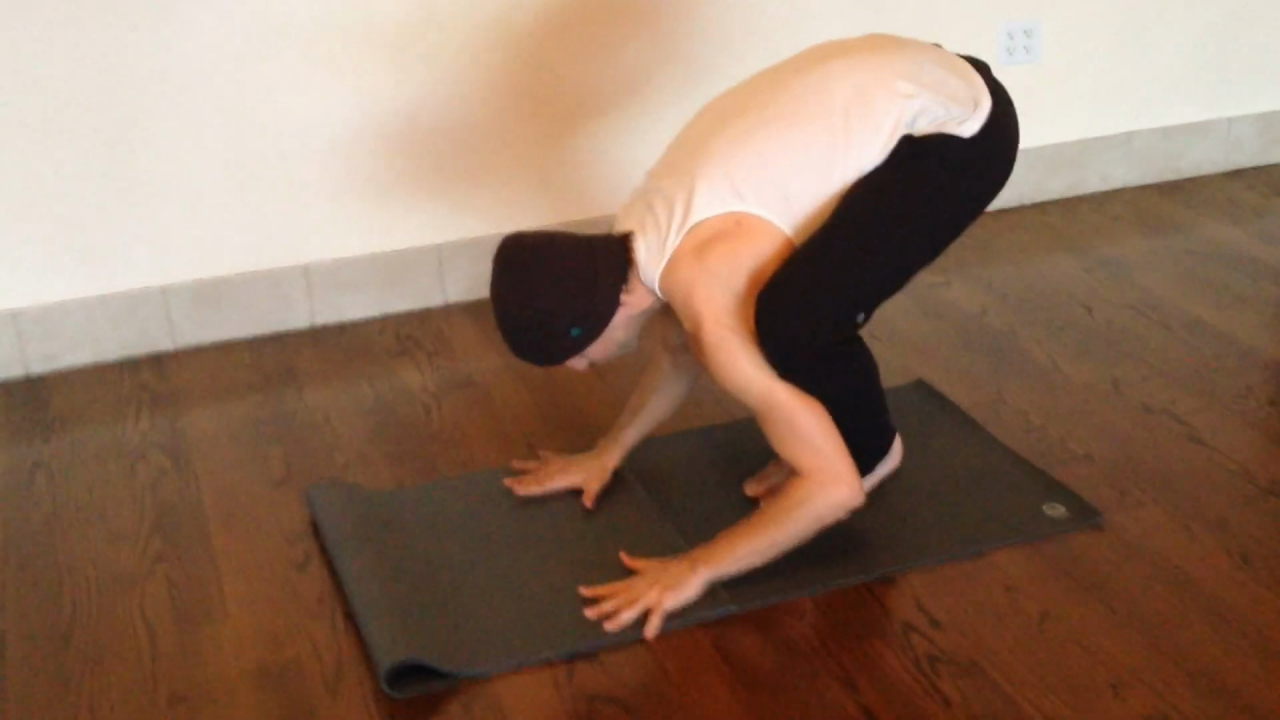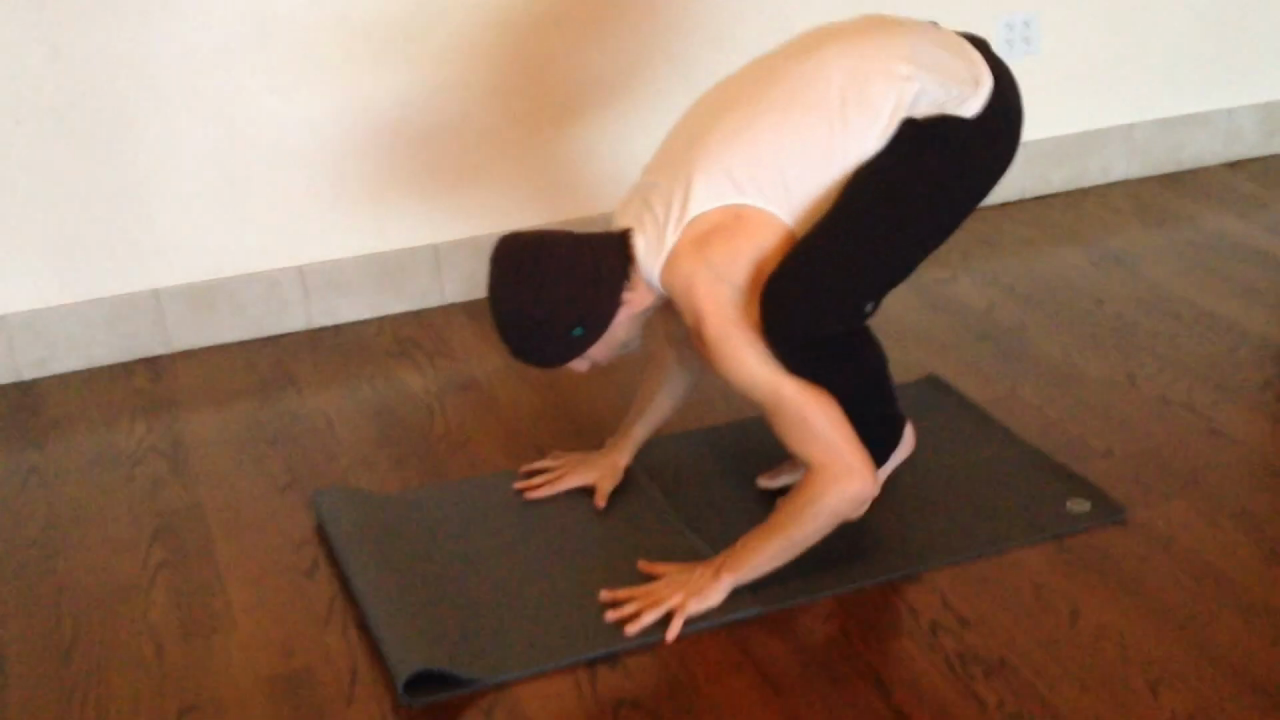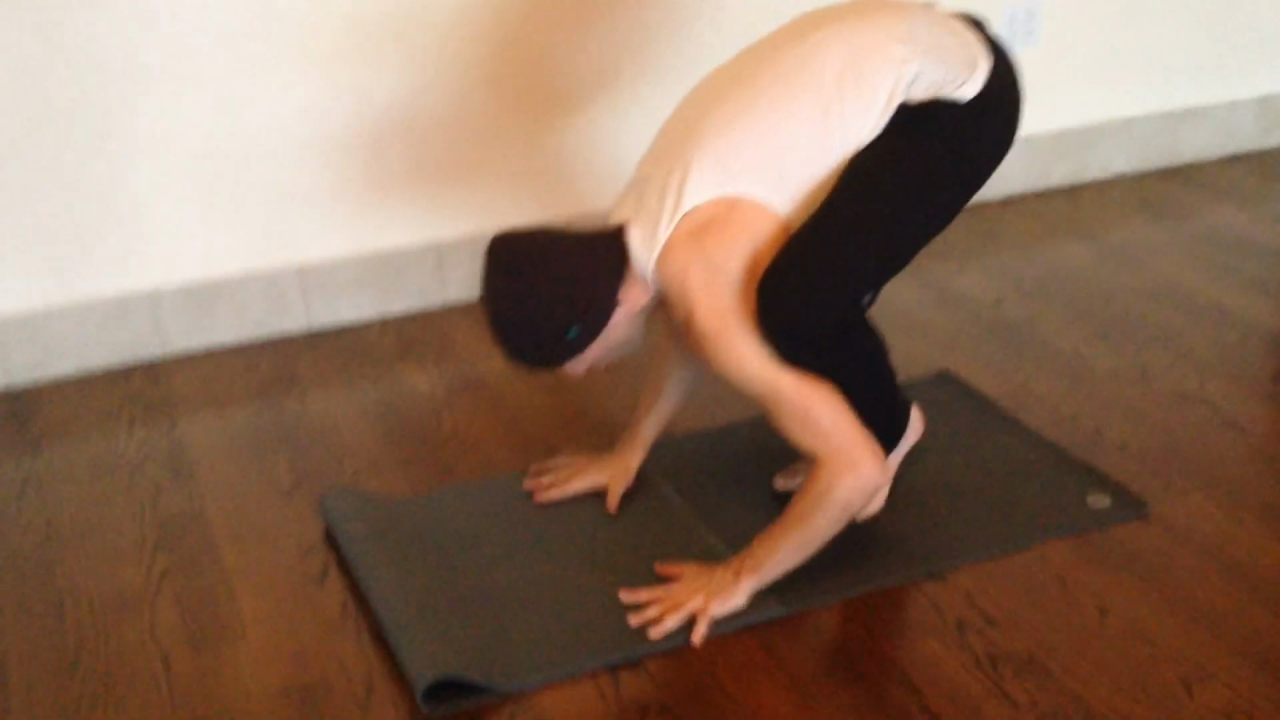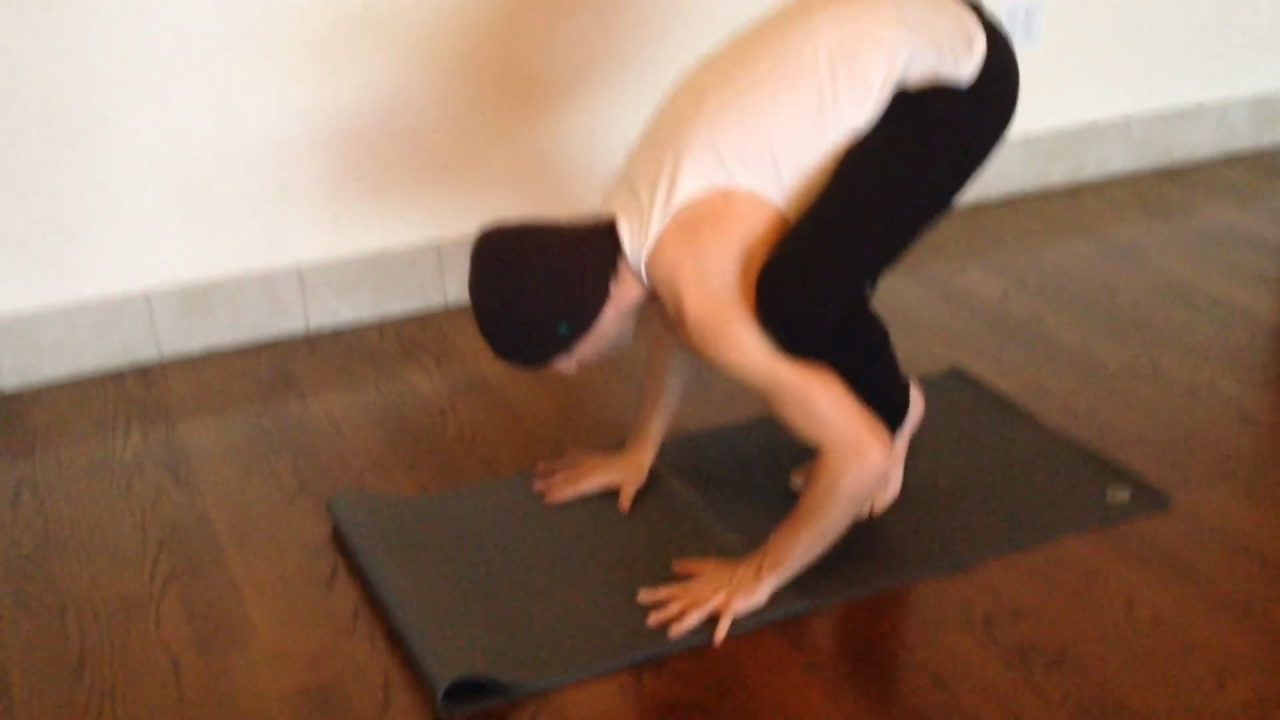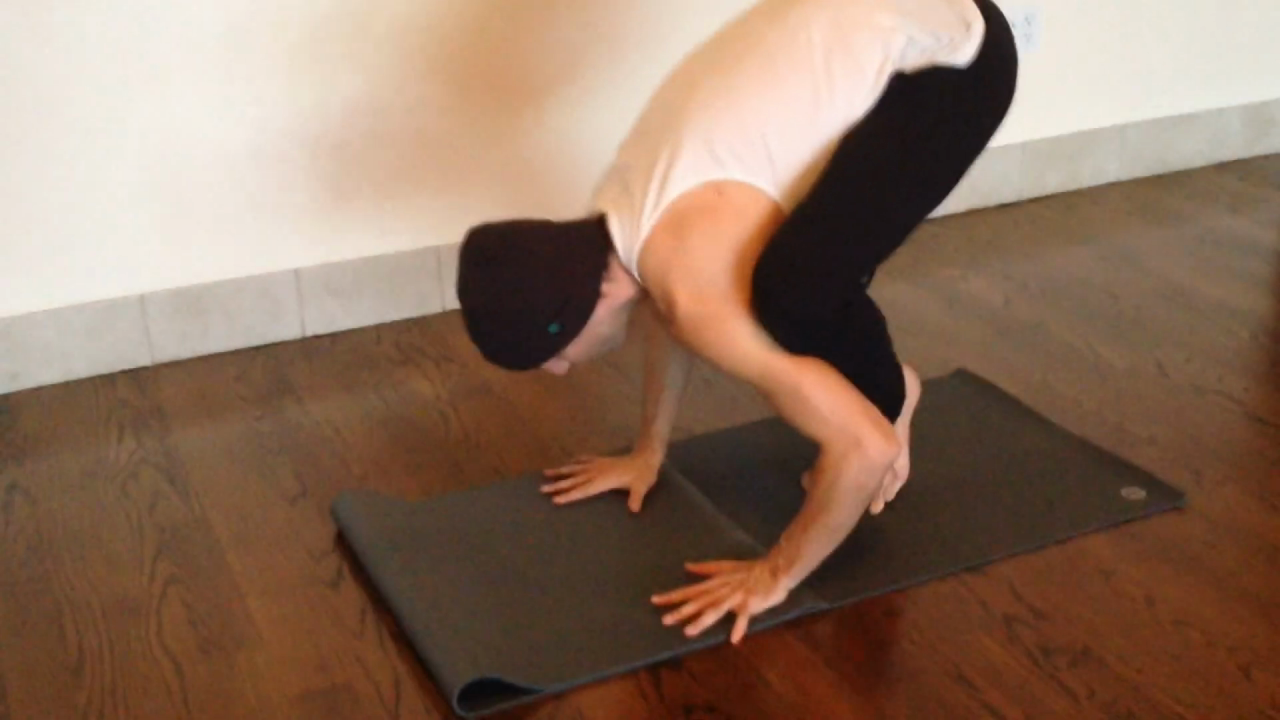
dt=0.2s
person 1, frame 1
left shoulder: (710, 297)
right shoulder: (640, 232)
left elbow: (836, 486)
right elbow: (680, 348)
left wrist: (695, 569)
right wrist: (608, 453)
left hip: (959, 127)
right hip: (888, 79)
left knee: (794, 320)
left ankle: (871, 449)
right ankle: (828, 429)
person 1, frame 2
left shoulder: (710, 293)
right shoulder: (640, 229)
left elbow: (849, 479)
right elbow: (684, 337)
left wrist: (719, 575)
right wrist: (618, 450)
left hip: (961, 104)
right hip: (886, 63)
left knee: (800, 313)
left ankle: (883, 439)
right ankle: (840, 424)
person 1, frame 3
left shoulder: (706, 291)
right shoulder: (638, 225)
left elbow: (858, 468)
left wrist: (740, 577)
right wrist: (629, 452)
left hip: (959, 87)
left knee: (799, 305)
left ankle: (890, 426)
right ankle: (863, 416)
person 1, frame 4
left shoulder: (702, 288)
right shoulder: (631, 217)
left elbow: (865, 456)
left wrist: (760, 573)
right wrist: (641, 450)
left hip: (957, 67)
left knee: (800, 296)
left ankle: (890, 410)
right ankle: (869, 402)
person 1, frame 5
left shoulder: (694, 285)
right shoulder: (618, 211)
left elbow: (867, 447)
left wrist: (777, 573)
right wrist: (649, 451)
left hip: (954, 55)
left knee: (796, 289)
left ankle: (886, 396)
right ankle: (869, 393)
